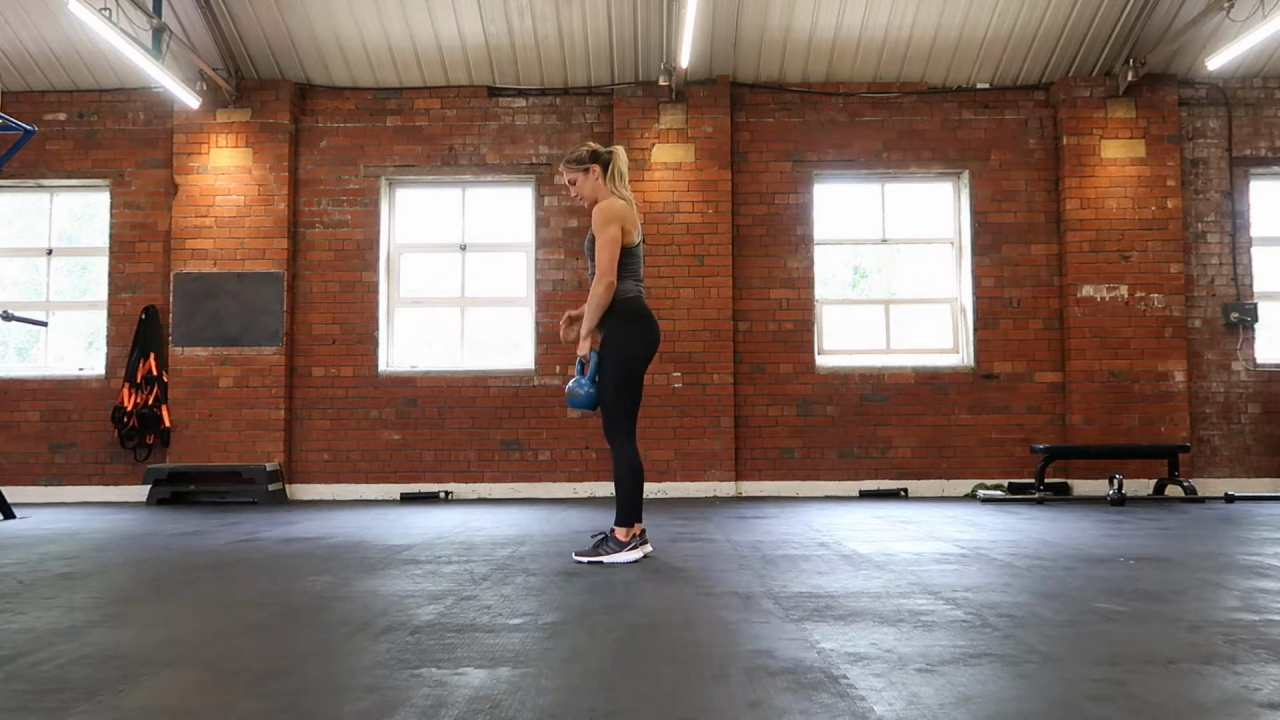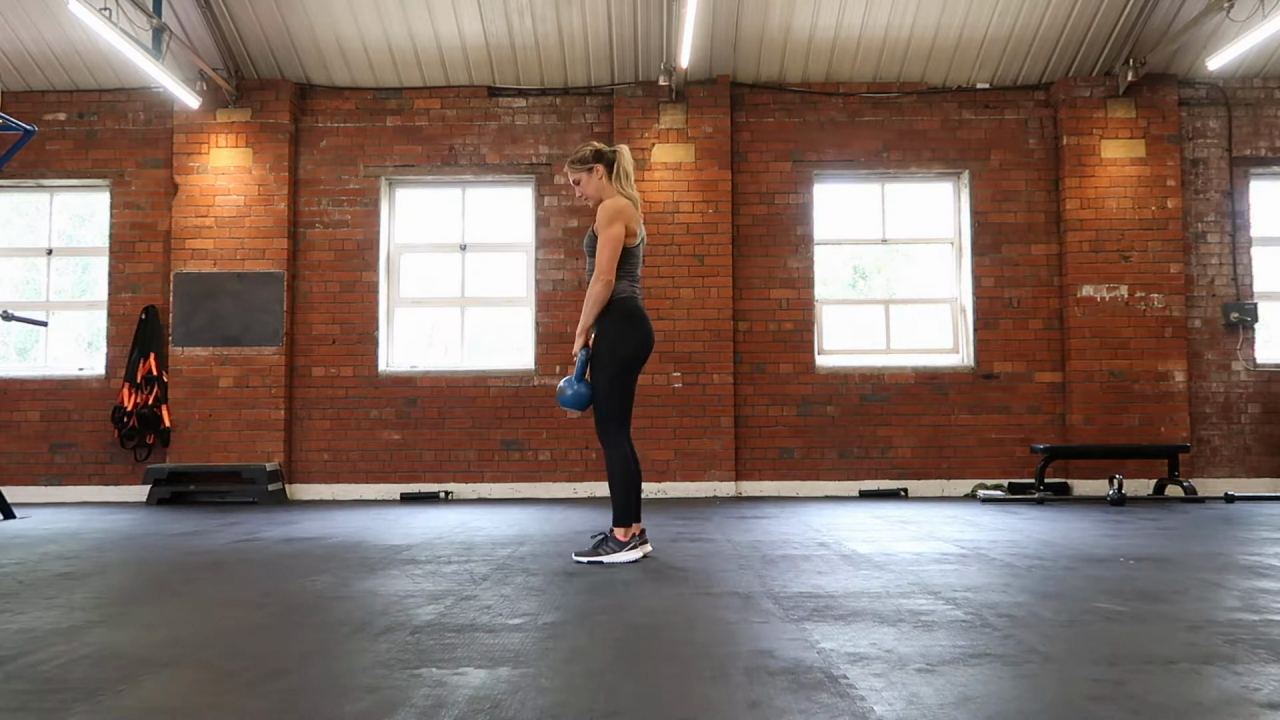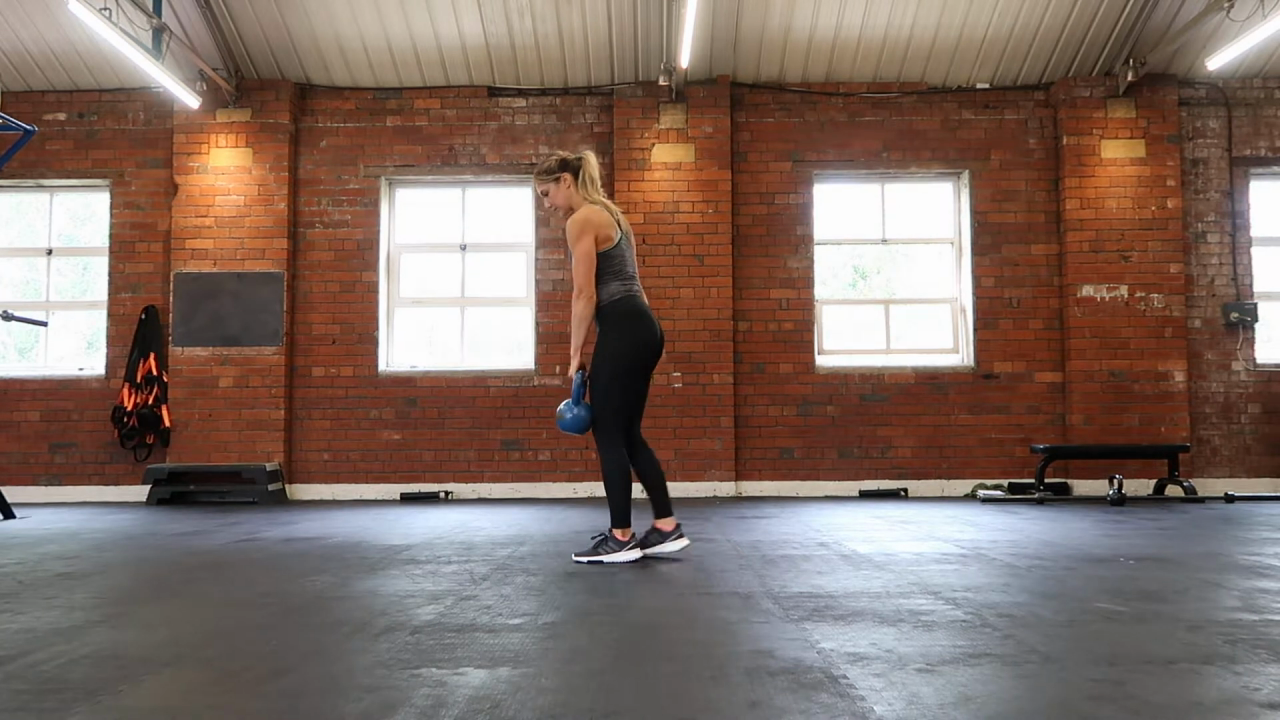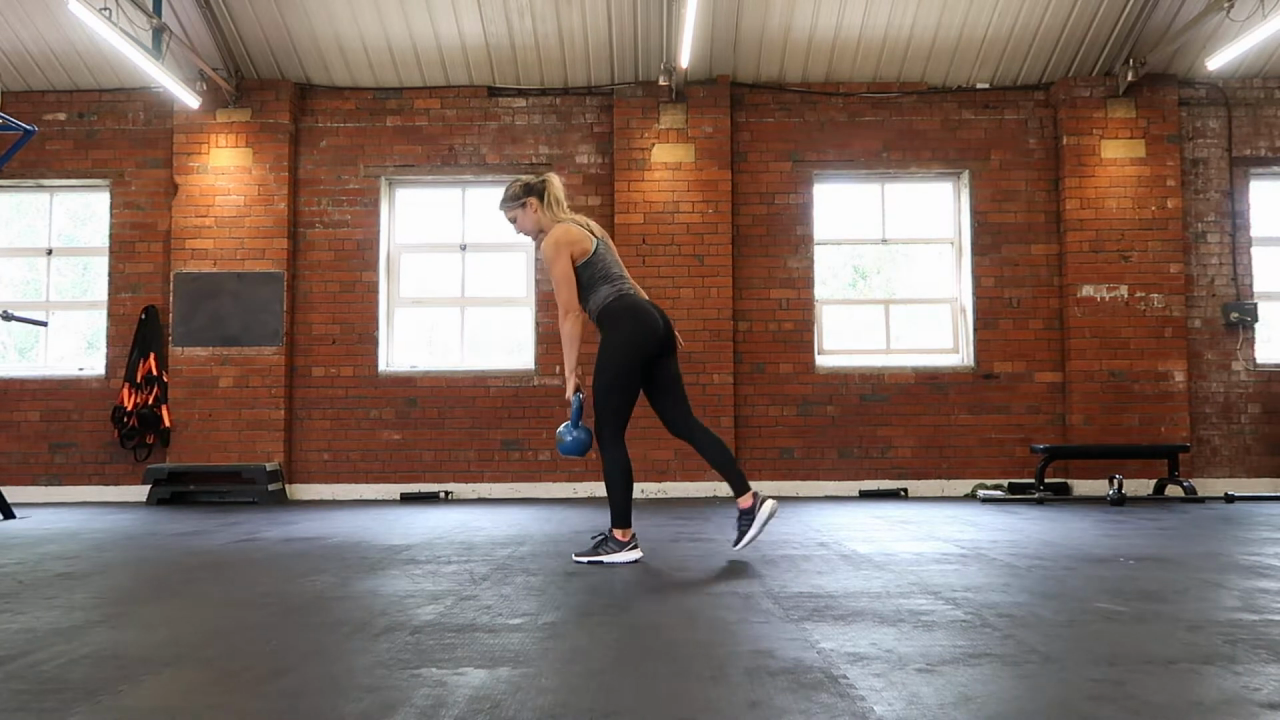
dt=0.4s
person 1, frame 1
left shoulder: (607, 209)
right shoulder: (619, 210)
left elbow: (606, 280)
left wrist: (587, 333)
right wrist: (584, 315)
left hip: (627, 330)
right hip: (627, 328)
left knee: (619, 433)
right knee: (620, 432)
left ankle: (625, 537)
right ankle: (633, 530)
person 1, frame 2
left shoulder: (612, 208)
right shoulder: (628, 210)
left elbow: (604, 278)
left wrist: (581, 332)
left hip: (619, 329)
right hip: (629, 327)
left knee: (611, 433)
right knee: (617, 432)
left ankle: (623, 538)
right ankle: (632, 531)
person 1, frame 3
left shoulder: (580, 221)
right shoulder: (610, 214)
left elbow: (584, 294)
left wrist: (575, 353)
left hip: (623, 331)
right hip: (644, 325)
left knee: (608, 435)
right knee: (627, 432)
left ankle: (622, 538)
right ankle: (667, 525)
person 1, frame 4
left shoulder: (553, 242)
right shoulder: (583, 226)
left elbow: (570, 313)
left wrist: (570, 373)
left hip: (626, 330)
right hip: (649, 322)
left knee: (609, 434)
right knee: (681, 422)
left ankle: (622, 538)
right ankle: (749, 501)
